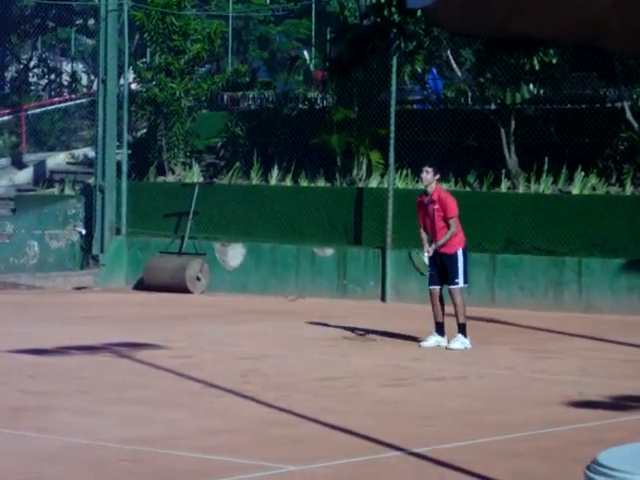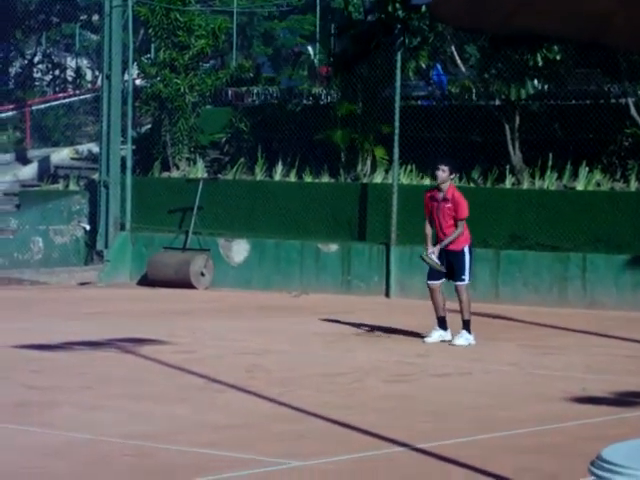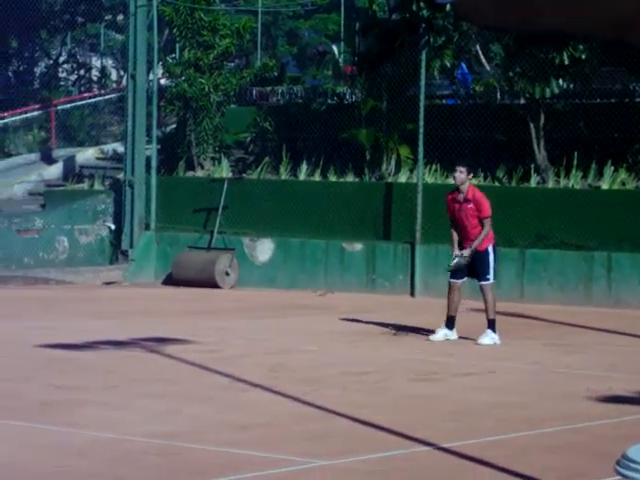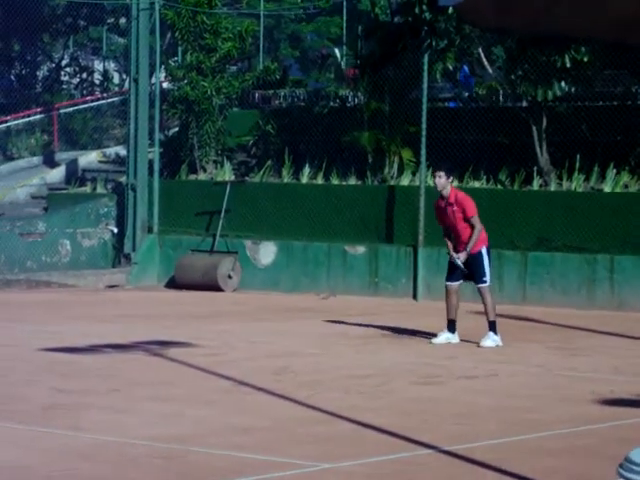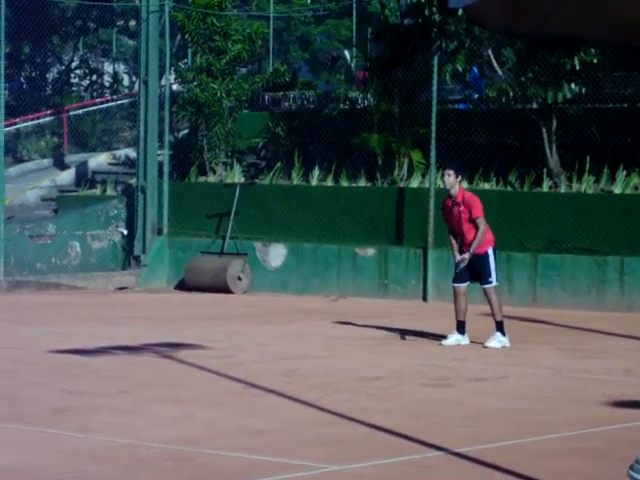
dt=0.3s
person 1, frame 1
left shoulder: (446, 198)
right shoulder: (420, 201)
left elbow: (453, 228)
left wrist: (434, 246)
right wrist: (426, 246)
left hip: (454, 249)
right hip: (436, 250)
left knee: (455, 290)
right knee: (434, 291)
left ankle: (462, 336)
right ankle: (439, 334)
person 1, frame 2
left shoulder: (458, 199)
right shoulder: (430, 196)
left elbow: (461, 229)
left wrist: (440, 246)
right wrist: (429, 244)
left hip: (459, 246)
right hip: (439, 246)
left knee: (460, 287)
right knee: (433, 284)
left ankle: (467, 332)
right ankle: (442, 329)
person 1, frame 3
left shoulder: (479, 198)
right shoulder: (451, 198)
left elbow: (487, 228)
left wrist: (471, 249)
right wrist: (456, 246)
left hip: (482, 246)
right hip: (463, 246)
left knee: (485, 286)
right knee: (454, 284)
left ankle: (492, 331)
right ankle: (449, 328)
person 1, frame 4
left shoulder: (463, 199)
right shoulder: (439, 204)
left elbow: (477, 227)
left wrist: (466, 252)
right wrist: (451, 250)
left hip: (477, 247)
right hip: (459, 250)
left knee: (483, 288)
right knee: (450, 287)
left ankle: (493, 333)
right ankle: (451, 331)
person 1, frame 5
left shoulder: (470, 199)
right shoulder: (446, 204)
left elbow: (482, 228)
left wrist: (469, 253)
right wrist: (456, 252)
left hip: (482, 249)
right hip: (464, 251)
left knee: (489, 289)
right knee: (458, 289)
left ankle: (501, 334)
right ankle: (460, 333)
